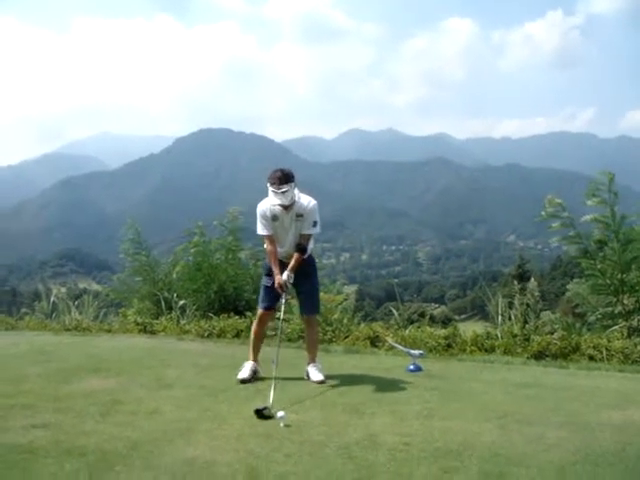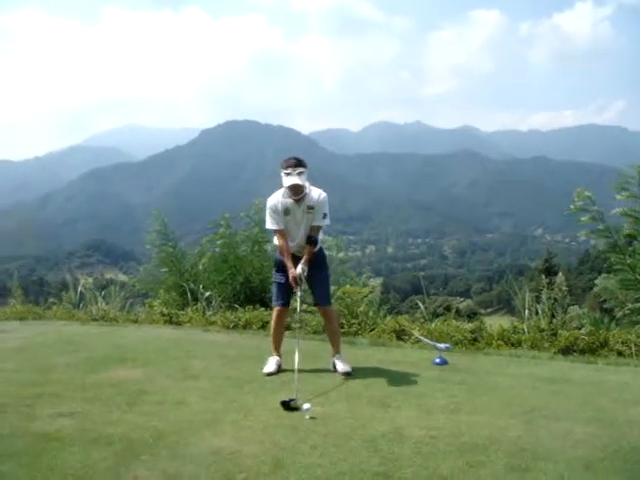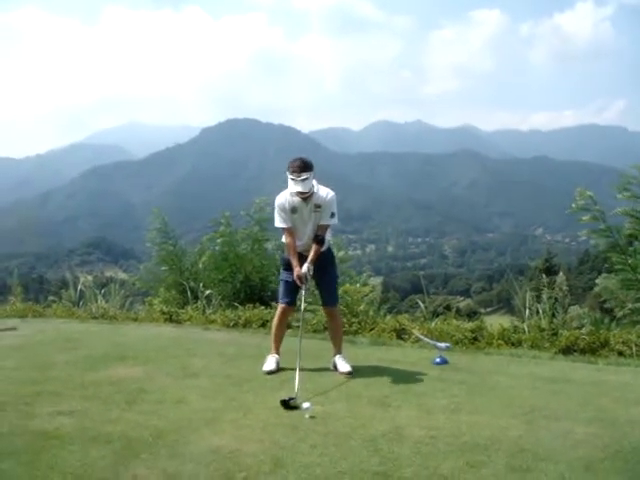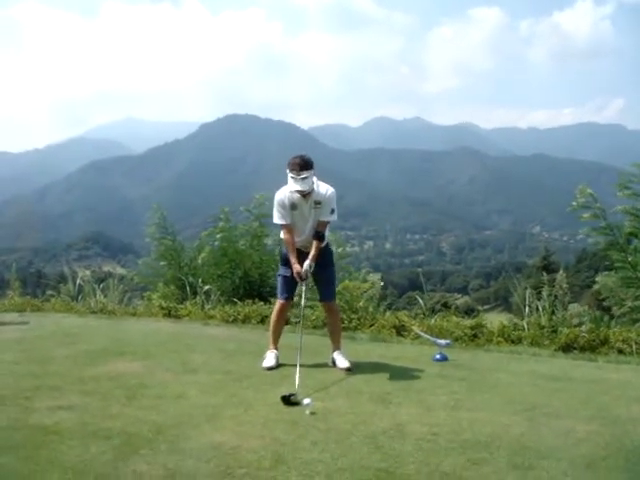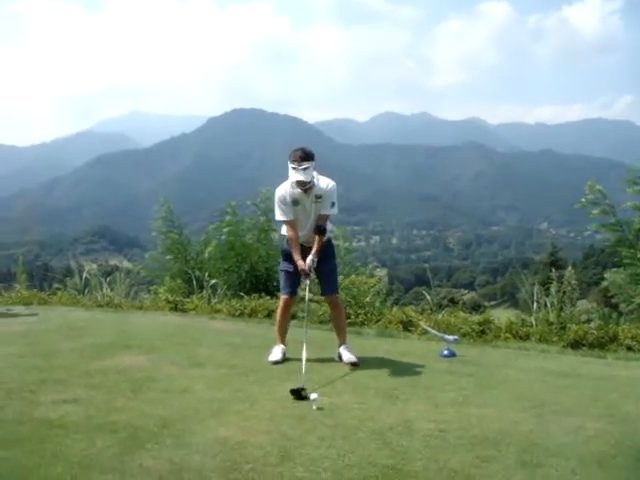
dt=0.5s
person 1, frame 1
left shoulder: (309, 205)
right shoulder: (264, 207)
left elbow: (304, 244)
right elbow: (270, 244)
left wrist: (289, 272)
right wrist: (277, 274)
left hip: (302, 263)
right hip: (275, 262)
left knee: (310, 316)
right knee: (263, 313)
left ankle: (312, 365)
right ankle: (252, 362)
person 1, frame 2
left shoulder: (319, 197)
right shoulder: (274, 201)
left elbow: (314, 236)
right elbow: (280, 237)
left wrist: (303, 265)
right wrist: (290, 268)
left hip: (313, 255)
right hip: (285, 257)
left knee: (325, 307)
right knee: (280, 309)
left ankle: (337, 356)
right ankle: (275, 357)
person 1, frame 3
left shoulder: (327, 197)
right shoulder: (282, 199)
left elbow: (321, 235)
right elbow: (289, 236)
left wrist: (309, 264)
right wrist: (296, 266)
left hip: (321, 255)
right hip: (293, 255)
left knee: (332, 307)
right knee: (284, 306)
left ankle: (338, 356)
right ankle: (273, 354)
person 1, frame 4
left shoulder: (327, 193)
right shoulder: (282, 196)
left elbow: (320, 232)
right elbow: (287, 232)
left wrist: (310, 260)
right wrist: (295, 263)
left hip: (319, 251)
right hip: (291, 251)
left knee: (330, 303)
right knee: (282, 302)
left ankle: (337, 352)
right ankle: (272, 350)
person 1, frame 5
left shoulder: (328, 187)
right shoulder: (283, 192)
left elbow: (322, 226)
right elbow: (290, 228)
left wrist: (313, 256)
right wrist: (298, 260)
left hip: (321, 246)
right hip: (293, 247)
left knee: (333, 298)
right knee: (286, 298)
left ankle: (343, 346)
right ankle: (280, 345)
